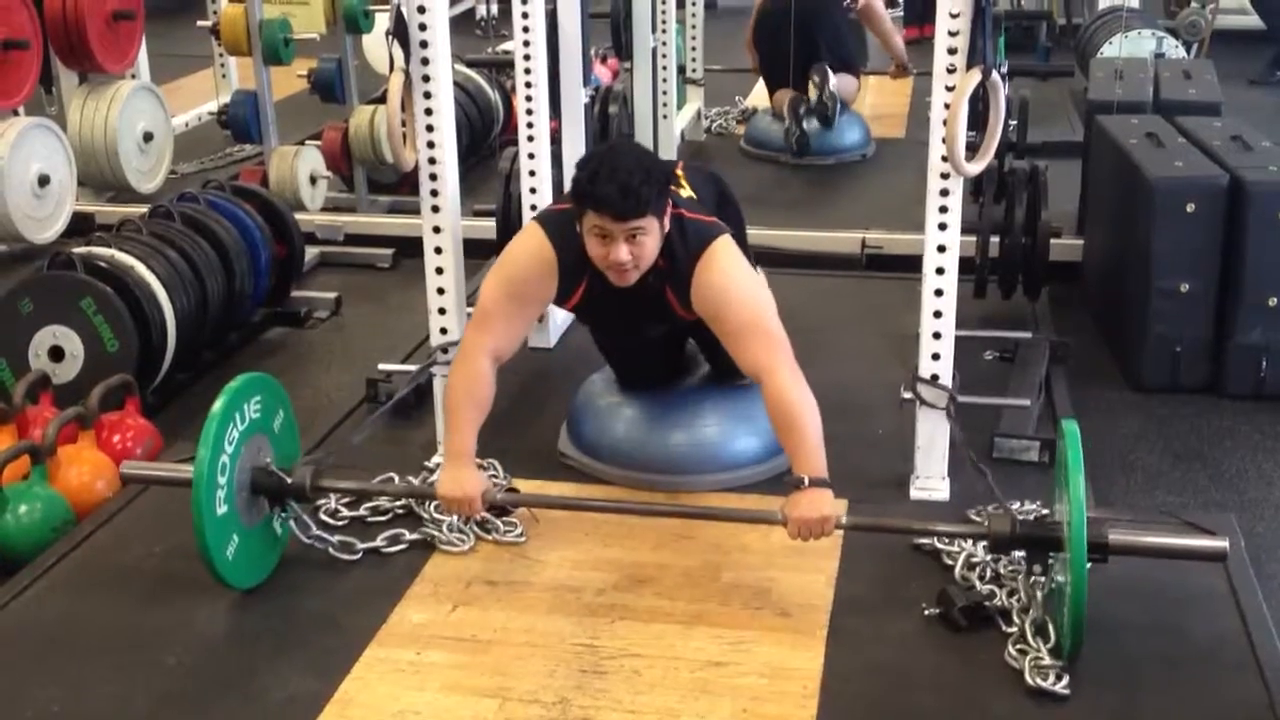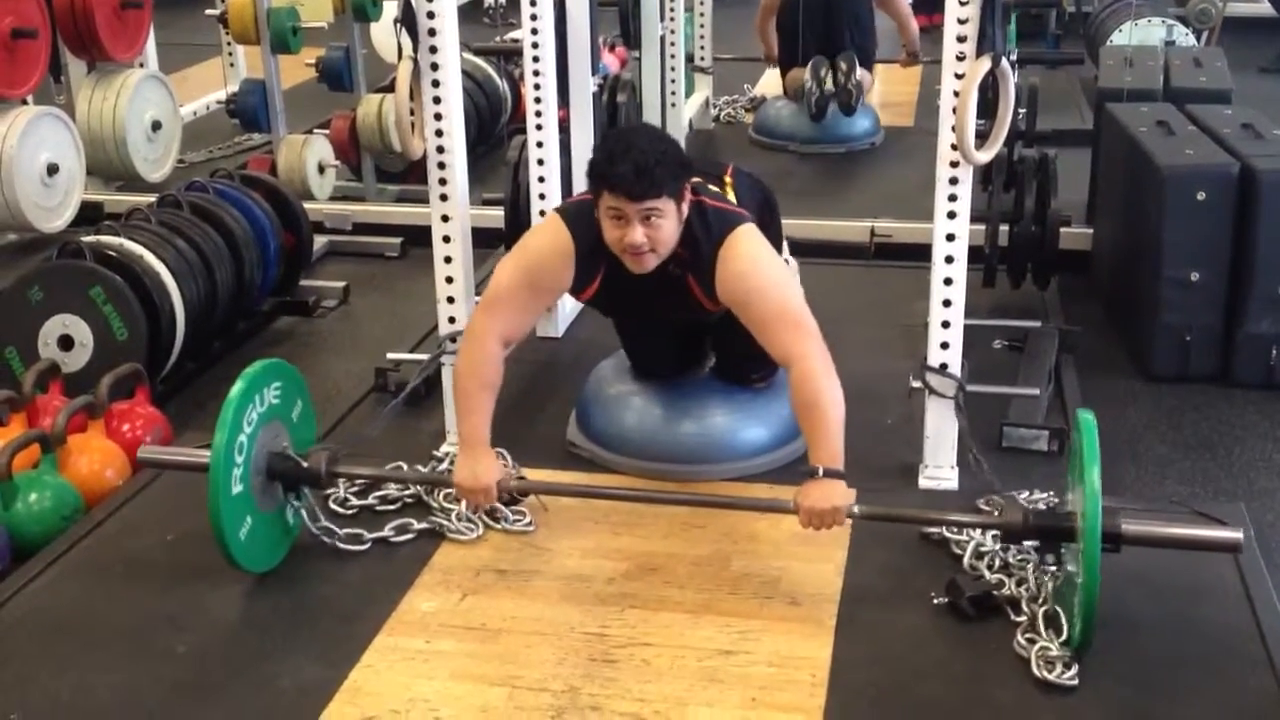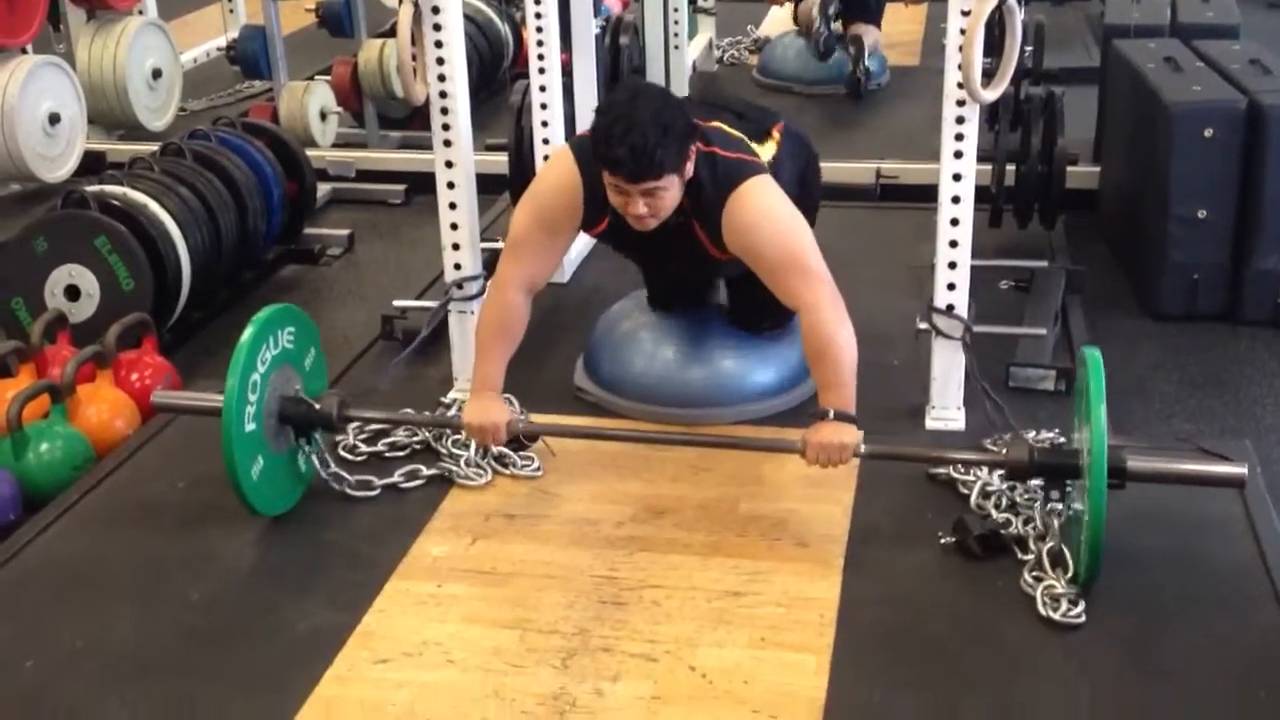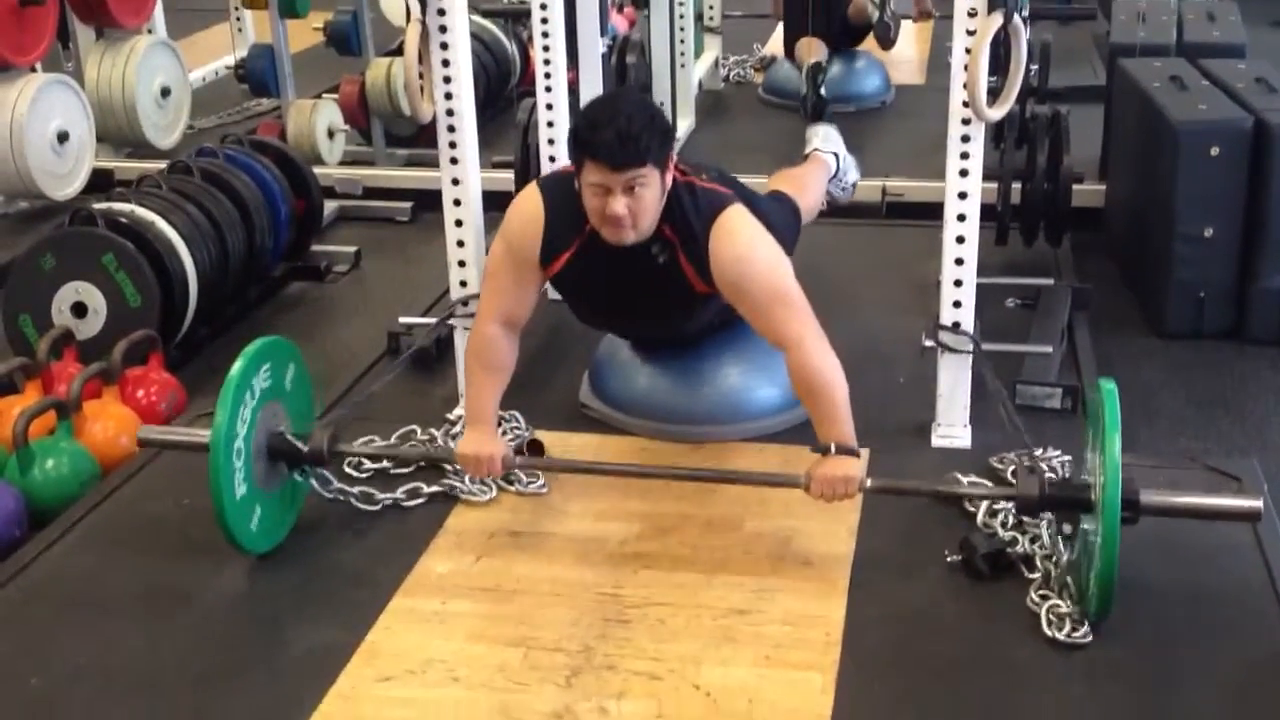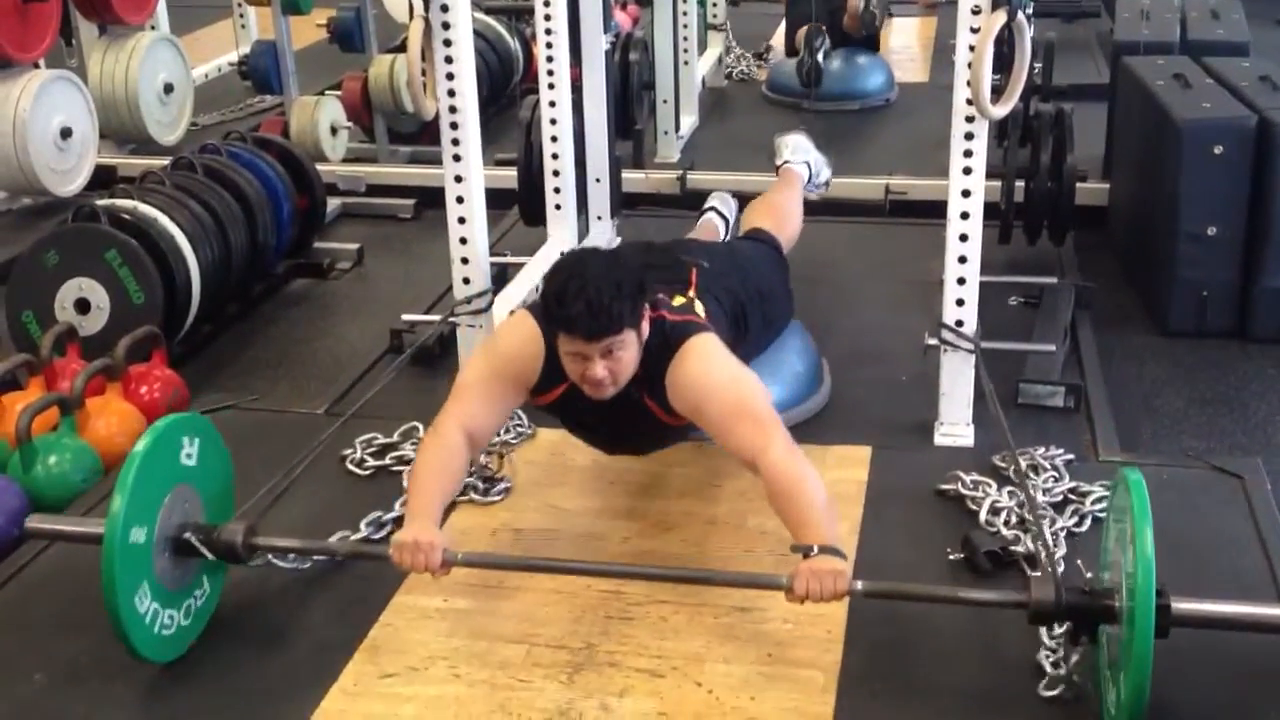
dt=1s
person 1, frame 1
left shoulder: (710, 256)
right shoulder: (544, 247)
left elbow: (776, 369)
right elbow: (481, 351)
left wrist: (811, 484)
right wrist: (459, 462)
left knee: (734, 368)
right knee: (644, 380)
right ankle: (668, 338)
person 1, frame 2
left shoulder: (736, 248)
right shoulder: (563, 240)
left elbow: (807, 356)
right elbow: (486, 334)
left wrist: (827, 475)
right wrist: (474, 450)
left knee: (749, 373)
right knee: (657, 370)
right ankle: (698, 342)
person 1, frame 3
left shoulder: (746, 195)
right shoulder: (571, 174)
left elbow: (819, 302)
right elbow: (515, 283)
left wrist: (837, 416)
right wrist: (485, 392)
left knee: (760, 319)
right knee: (672, 303)
person 1, frame 4
left shoulder: (725, 230)
right shoulder: (538, 214)
left elbow: (800, 340)
right elbow: (497, 324)
left wrist: (839, 449)
right wrist: (480, 427)
left knee: (780, 213)
left ankle: (825, 158)
person 1, frame 5
left shoulder: (691, 359)
right shoulder: (528, 340)
left elbow: (774, 452)
right elbow: (456, 429)
left wrist: (821, 551)
right wrist: (421, 523)
left hip: (732, 288)
right hip: (641, 267)
left knee: (760, 247)
left ankle: (795, 165)
right ankle: (714, 219)
